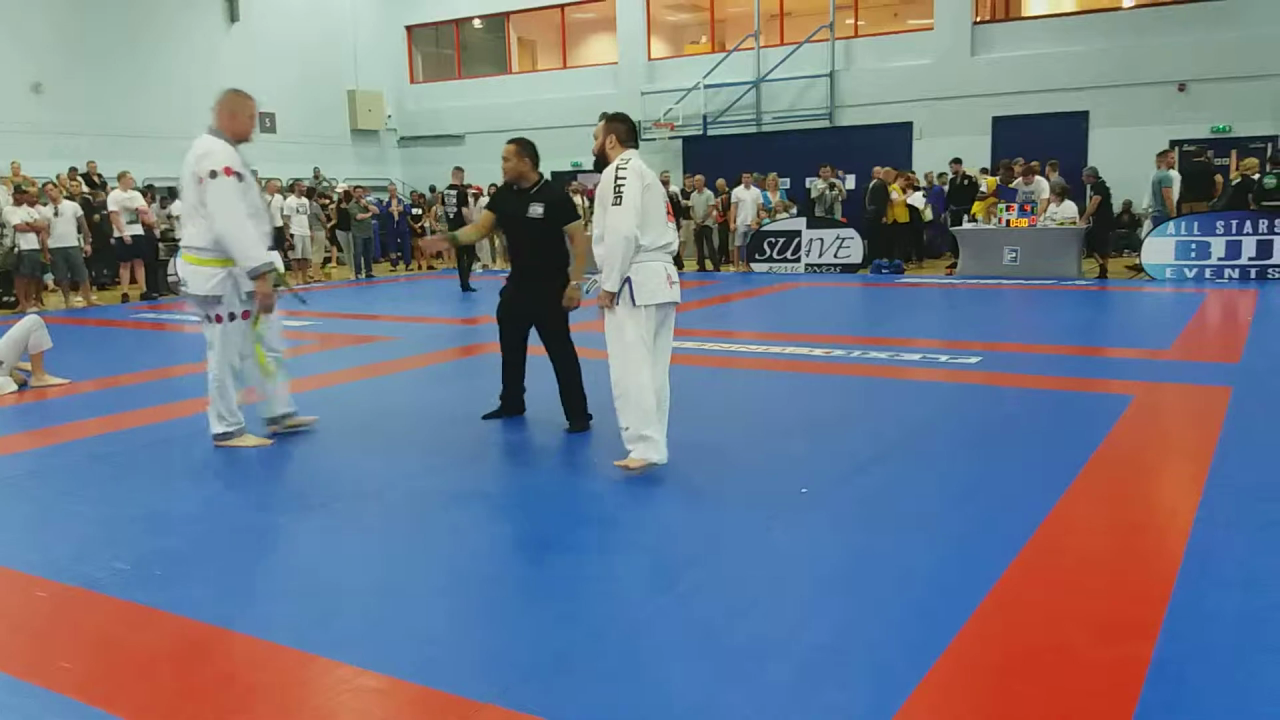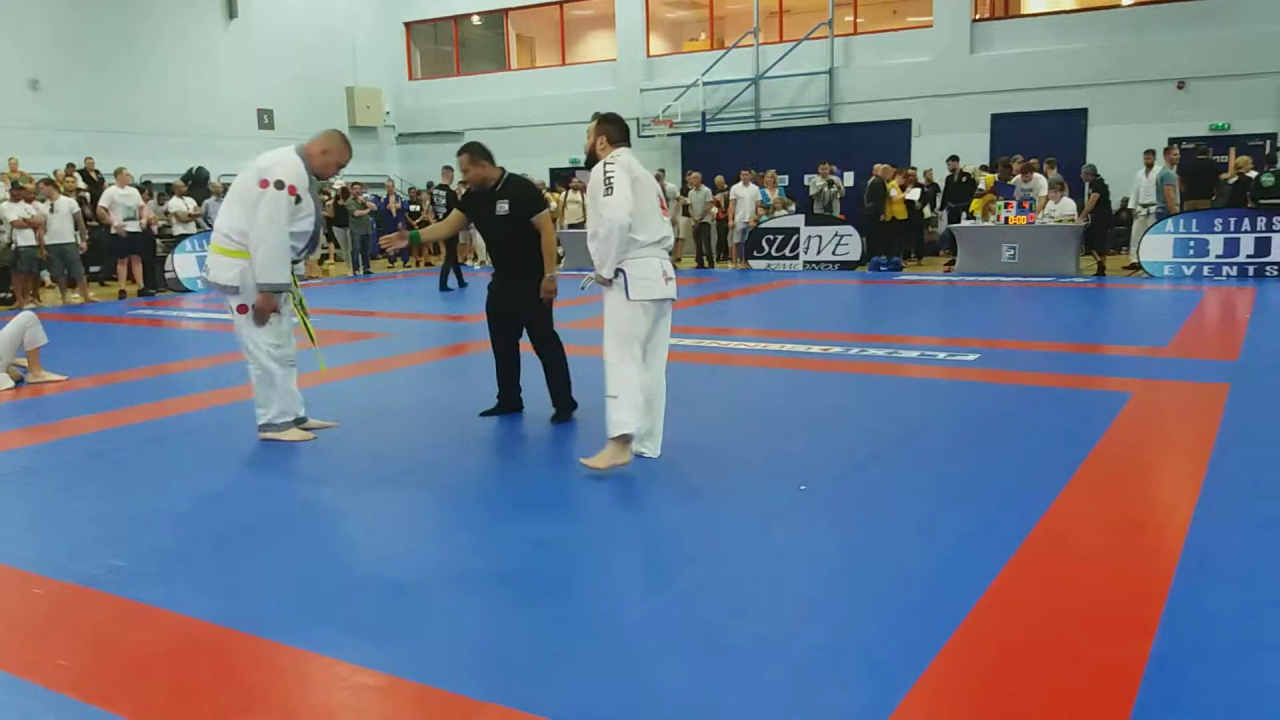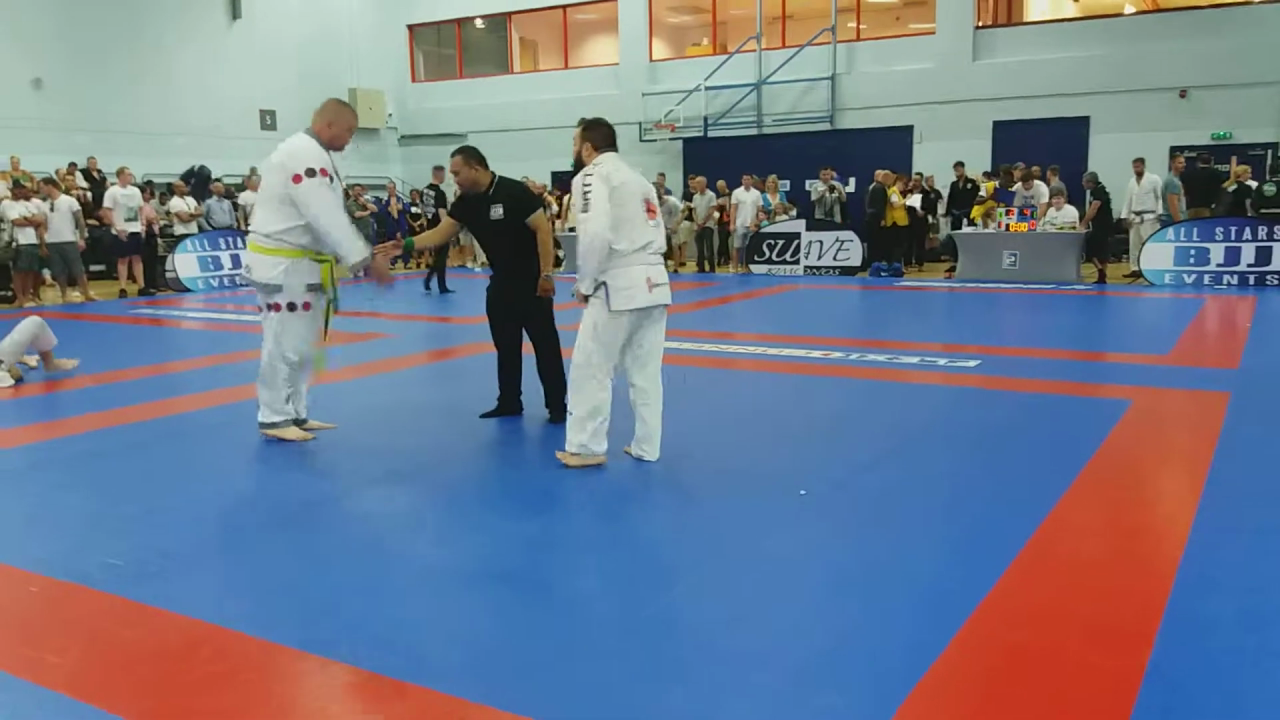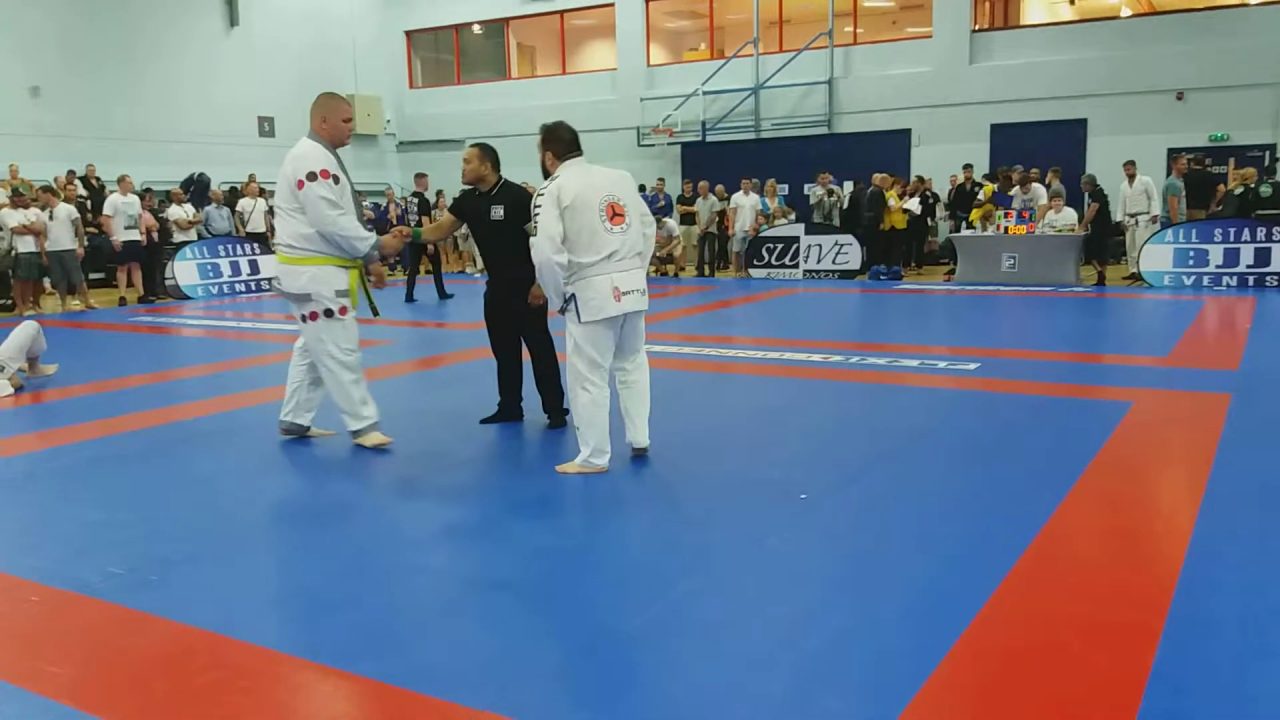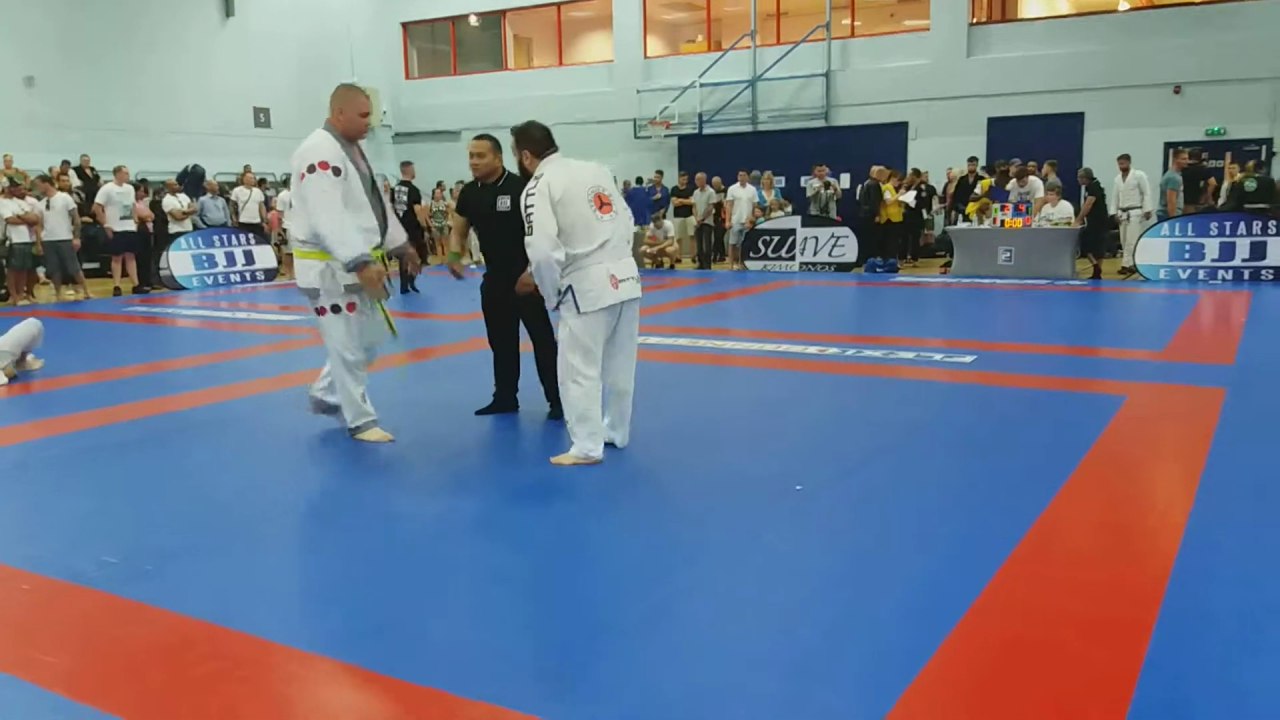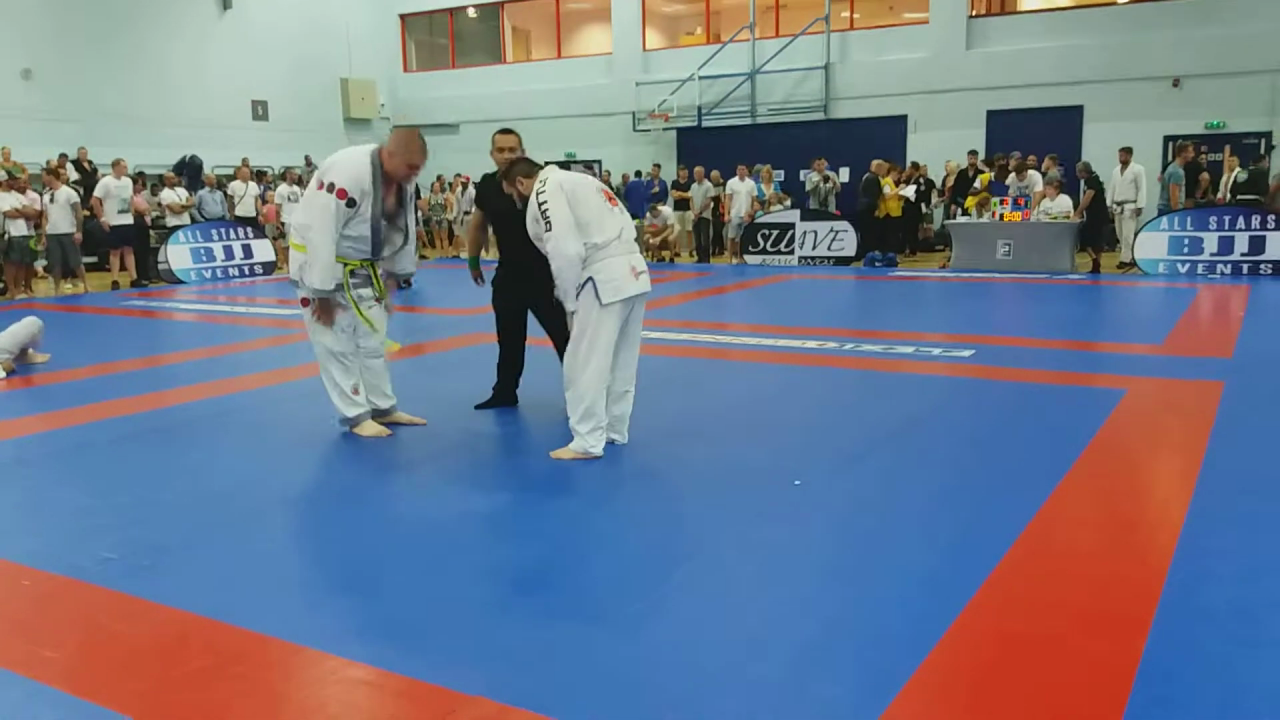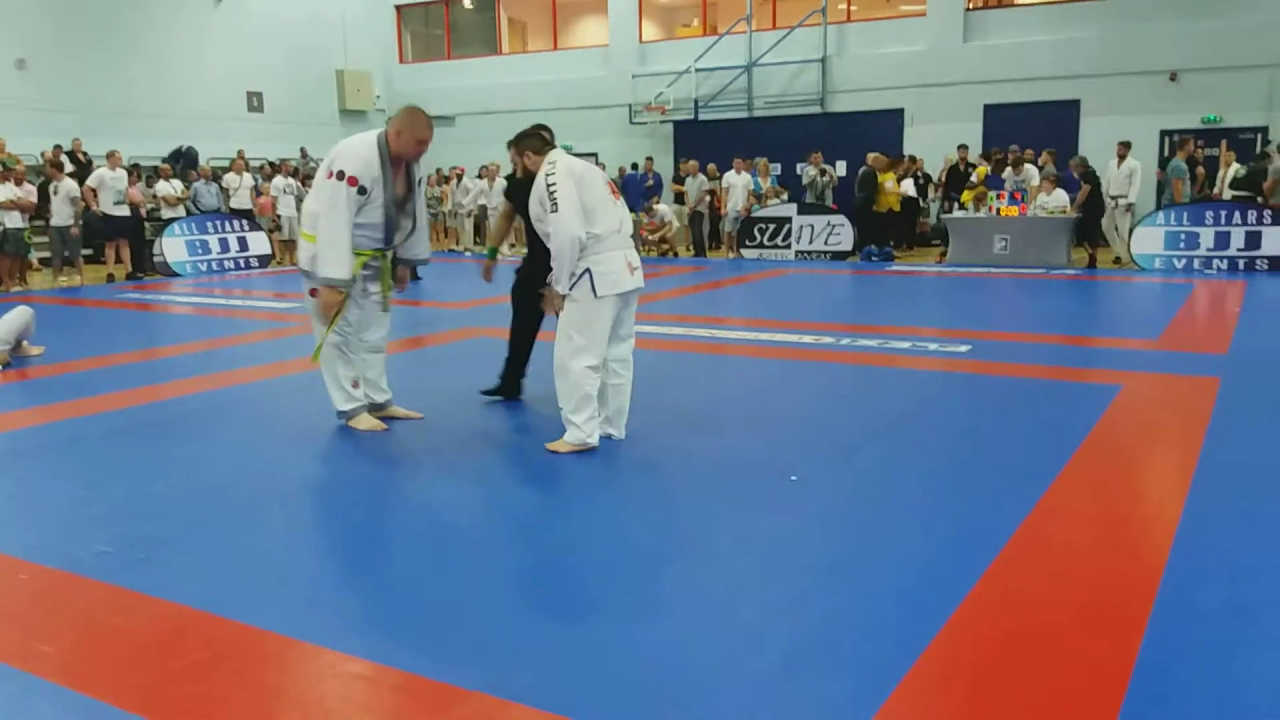
dt=0.3s
person 1, frame 1
left shoulder: (622, 169)
right shoulder: (644, 172)
left elbow: (622, 231)
left wrist: (609, 284)
right wrist: (612, 279)
left hip: (636, 282)
right hip: (662, 278)
left knee: (630, 367)
right knee: (653, 368)
left ankle: (645, 447)
right ankle: (651, 443)
person 1, frame 2
left shoulder: (611, 165)
right shoulder: (638, 170)
left elbow: (616, 218)
left wrist: (604, 269)
left hip: (631, 276)
right hip: (659, 272)
left knee: (622, 358)
right knee: (650, 364)
left ankle: (621, 439)
right ankle: (646, 441)
person 1, frame 3
left shoulder: (592, 176)
right shoulder: (636, 179)
left elbow: (594, 236)
left wrist: (584, 285)
left hip: (618, 285)
right hip: (654, 281)
left knee: (591, 367)
right knee: (645, 371)
left ankle: (587, 447)
right ankle: (646, 446)
person 1, frame 4
left shoulder: (551, 190)
right shoulder: (620, 177)
left elbow: (546, 255)
right elbow: (647, 228)
left wrist: (558, 299)
left hip: (592, 293)
right hip: (632, 285)
left knee: (587, 379)
right knee: (632, 363)
left ankle: (594, 457)
right ankle: (639, 436)
person 1, frame 5
left shoulder: (538, 187)
right shoulder: (597, 168)
left elbow: (544, 253)
right elbow: (625, 219)
left wrist: (552, 295)
left hip: (587, 286)
right hip: (625, 275)
left knee: (579, 370)
right knee: (620, 364)
left ankle: (587, 446)
right ankle: (616, 431)
person 1, frame 6
left shoulder: (545, 189)
right shoulder: (576, 179)
left elbow: (564, 250)
left wrist: (569, 302)
left hip: (604, 281)
right hip: (632, 271)
left knee: (586, 363)
right knee: (621, 361)
left ankle: (588, 442)
right ankle: (614, 429)
person 1, frame 7
left shoulder: (552, 172)
right shoulder: (579, 167)
left elbow: (567, 233)
left wrist: (559, 285)
right wrist: (563, 280)
left hip: (598, 272)
right hip: (624, 265)
left knee: (574, 355)
right knee: (616, 352)
left ankle: (581, 432)
right ankle: (611, 424)
person 2, frame 1
left shoulder: (215, 152)
right shoulder: (217, 155)
right elbow: (229, 223)
left wrist: (262, 268)
right wrist: (261, 271)
left hip: (236, 268)
right hip: (223, 273)
left knee: (264, 342)
right knee: (230, 352)
left ankle: (279, 412)
right ankle: (226, 429)
person 2, frame 2
left shoulder: (297, 172)
right shoulder: (287, 171)
right elbow: (268, 233)
left wrist: (276, 282)
right wrist: (268, 288)
left hip: (261, 265)
right hip: (243, 265)
left knee: (281, 343)
right knee: (267, 346)
left ankle: (290, 414)
right ankle: (275, 421)
person 2, frame 3
left shoulder: (304, 152)
right shoulder: (307, 156)
right elbow: (326, 218)
right wrist: (364, 259)
left hip: (294, 262)
right hip: (283, 265)
left knee: (300, 343)
right knee: (286, 344)
left ankle: (292, 415)
right ankle: (274, 418)
person 2, frame 4
left shoulder: (320, 156)
right shoulder: (311, 159)
left elbow: (342, 217)
right elbow: (331, 221)
left wrist: (368, 261)
right wrist: (376, 245)
left hip: (322, 269)
right hip: (314, 273)
left knee: (312, 349)
right knee: (340, 350)
left ankle: (294, 419)
right ankle: (362, 425)
person 2, frame 5
left shoulder: (352, 149)
right shoulder: (318, 153)
left elbow: (376, 202)
right elbow: (328, 216)
left wrist: (399, 244)
right wrist: (362, 263)
left hip: (361, 262)
right hip: (330, 267)
left knee: (367, 337)
right knee: (348, 346)
left ankle: (327, 395)
right ankle: (360, 420)
person 2, frame 6
left shoulder: (401, 179)
right shoulder: (347, 172)
left elbow: (403, 227)
right elbow: (322, 234)
left wrist: (395, 273)
right wrist: (324, 293)
left hip: (361, 266)
right hip: (321, 262)
left knee: (372, 337)
right knee: (335, 342)
left ankle: (383, 407)
right ankle: (355, 413)
person 2, frame 7
left shoulder: (407, 163)
right shoulder: (355, 158)
left elbow: (414, 214)
right elbow: (334, 223)
left wrist: (407, 261)
right wrist: (333, 282)
left hip: (371, 258)
right hip: (331, 254)
left knee: (373, 331)
right knee: (339, 333)
left ankle: (377, 401)
right ankle: (353, 408)
person 3, frame 1
left shoulder: (554, 196)
right shoulder: (504, 194)
left elbow: (579, 239)
right elbow: (479, 227)
left wrist: (574, 284)
right wrist: (451, 238)
left hip: (550, 287)
right hip: (517, 284)
left knee: (560, 351)
right knee: (510, 347)
left ankle: (578, 414)
right ankle: (511, 403)
person 3, frame 2
left shoulder: (522, 190)
right shoulder: (473, 196)
left elbow: (547, 230)
right elbow: (447, 227)
left wrist: (550, 275)
right wrist: (412, 237)
left hip: (532, 280)
right hip: (503, 280)
left knee: (545, 341)
right knee: (502, 343)
left ankle: (564, 403)
right ankle: (509, 400)
person 3, frame 3
left shoulder: (514, 191)
right shoulder: (466, 202)
left elbow: (543, 228)
right elbow: (440, 234)
left wrist: (546, 273)
right wrist: (404, 245)
left hip: (530, 279)
right hip: (501, 281)
left knee: (545, 341)
right knee: (505, 344)
left ankle: (557, 405)
right ankle: (509, 402)
person 3, frame 4
left shoulder: (516, 197)
right shoulder: (467, 200)
right elbow: (441, 229)
left wrist: (540, 282)
right wrist: (413, 234)
left hip: (526, 287)
right hip: (497, 287)
left knee: (539, 347)
right knee: (504, 350)
left ankle: (555, 411)
right ankle: (510, 407)
person 3, frame 5
left shoulder: (520, 187)
right shoulder: (469, 192)
right elbow: (458, 231)
left wrist: (531, 270)
right wrist: (454, 255)
left hip: (526, 278)
right hip: (494, 278)
left knee: (542, 338)
right knee: (501, 343)
left ankle: (557, 400)
right ankle: (505, 398)
person 3, frame 6
right shoulder: (487, 185)
right elbow: (478, 224)
right wrist: (473, 261)
left hip: (543, 274)
right hip: (508, 274)
left knee: (561, 334)
right knee: (509, 338)
right ankle: (504, 393)
person 3, frame 7
right shoulder: (517, 179)
right elbow: (506, 215)
right wrist: (491, 252)
right hip: (536, 263)
right knee: (522, 326)
right ankle: (511, 382)
